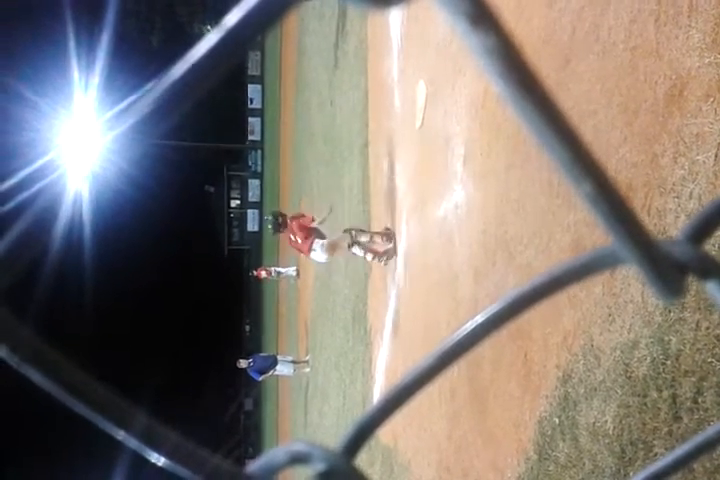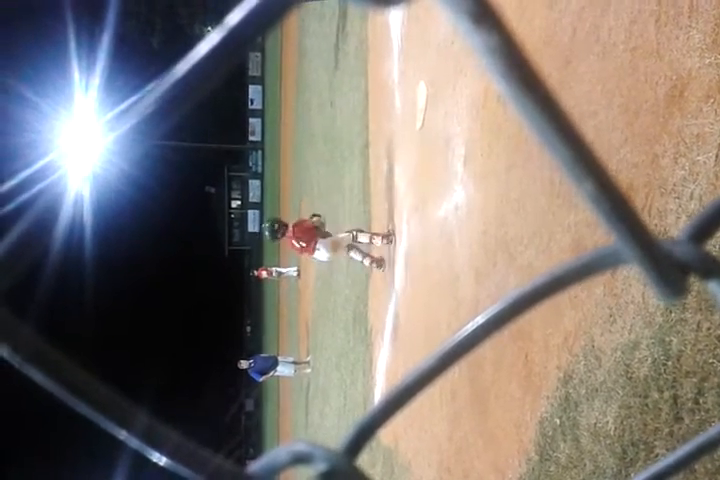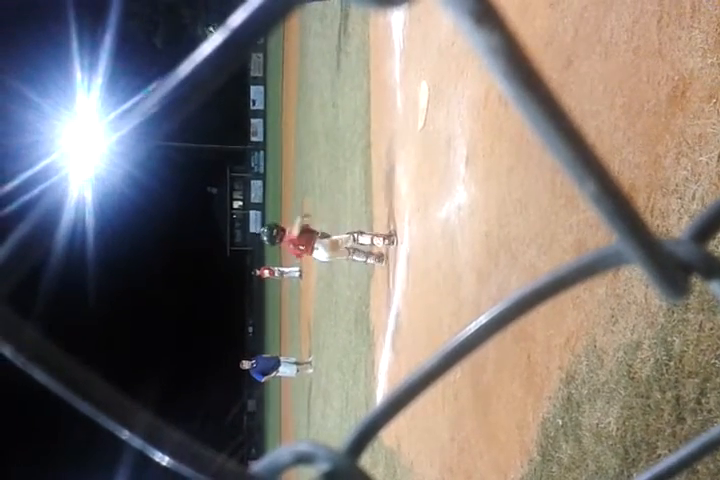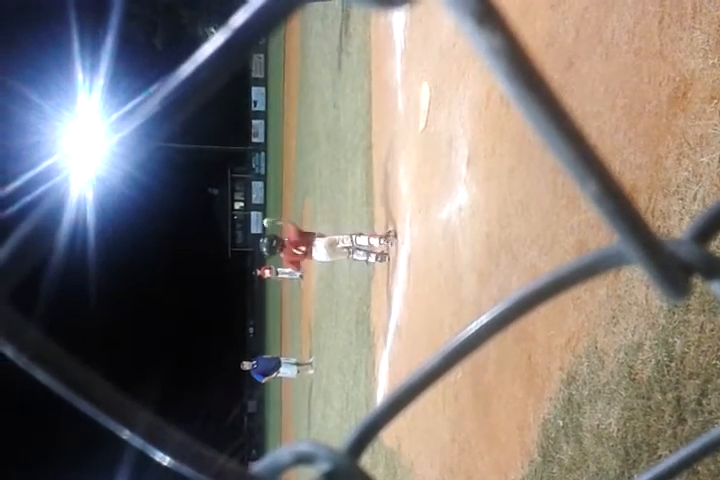
dt=0.2s
person 1, frame 1
left shoulder: (290, 239)
right shoulder: (295, 220)
left elbow: (303, 252)
right elbow: (315, 224)
right wrist: (328, 213)
left hip: (318, 256)
right hip: (322, 248)
left knee: (351, 243)
right knee: (353, 234)
left ankle: (380, 257)
right ankle: (384, 237)
person 1, frame 2
left shoulder: (289, 242)
right shoulder: (293, 229)
right elbow: (317, 220)
right wrist: (319, 219)
left hip: (320, 255)
right hip: (324, 245)
left knee: (350, 248)
right knee: (354, 235)
left ankle: (373, 262)
right ankle: (382, 239)
person 1, frame 3
left shoulder: (286, 244)
right shoulder: (290, 240)
right elbow: (296, 234)
right wrist: (300, 219)
left hip: (319, 255)
right hip: (321, 247)
left knee: (351, 252)
right knee: (355, 237)
left ankle: (376, 258)
right ankle: (384, 240)
person 1, frame 4
left shoulder: (286, 257)
right shoulder: (289, 241)
right elbow: (292, 228)
left hip: (317, 254)
left knee: (350, 253)
right knee: (354, 239)
left ankle: (379, 251)
right ankle: (383, 240)
